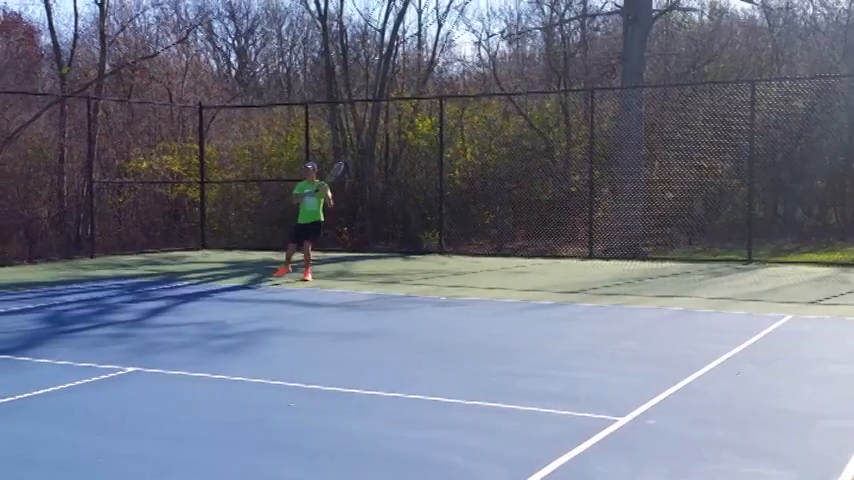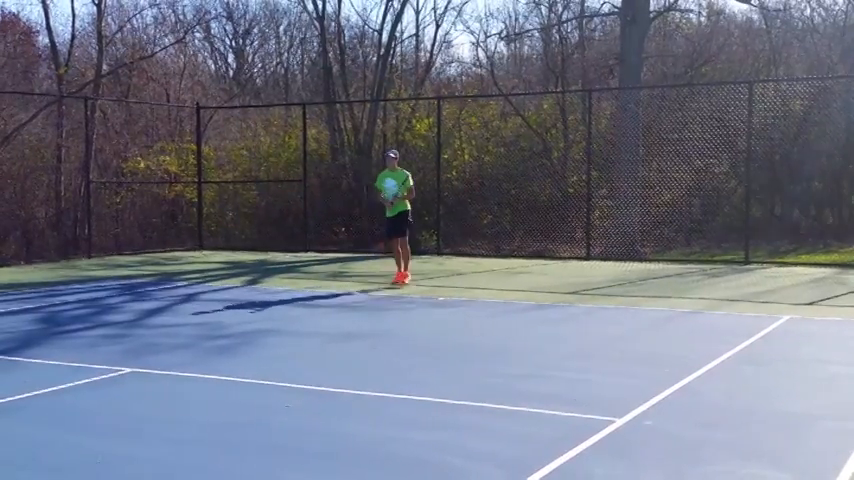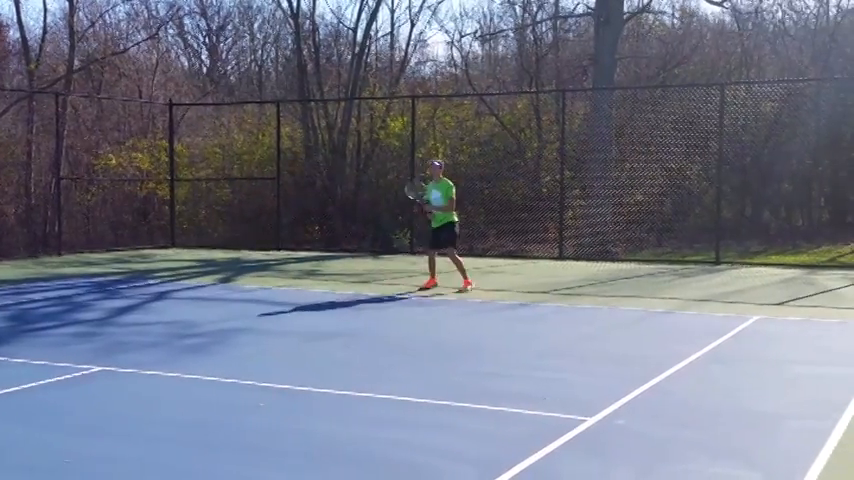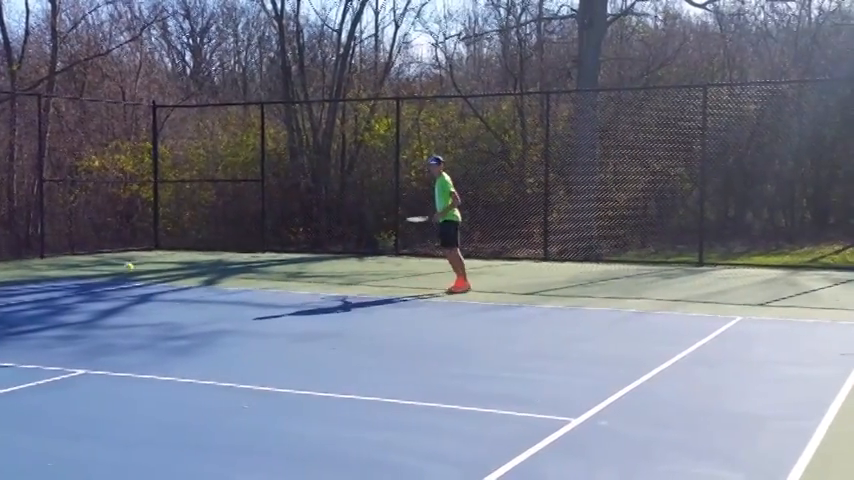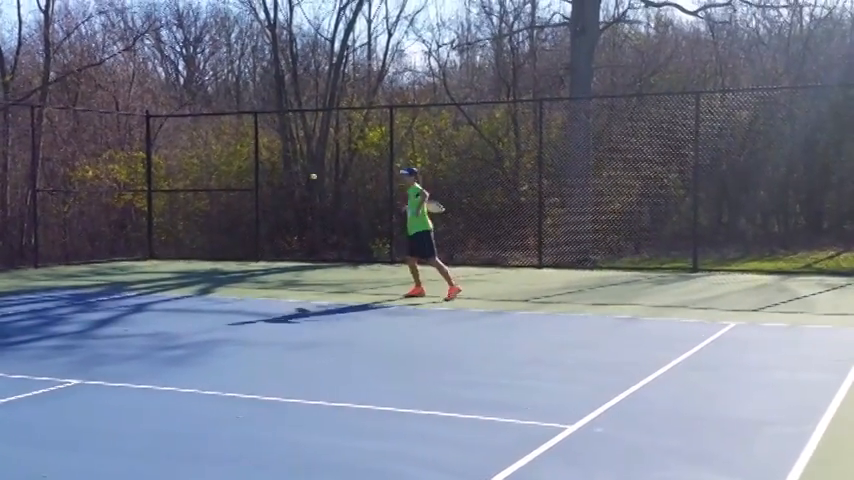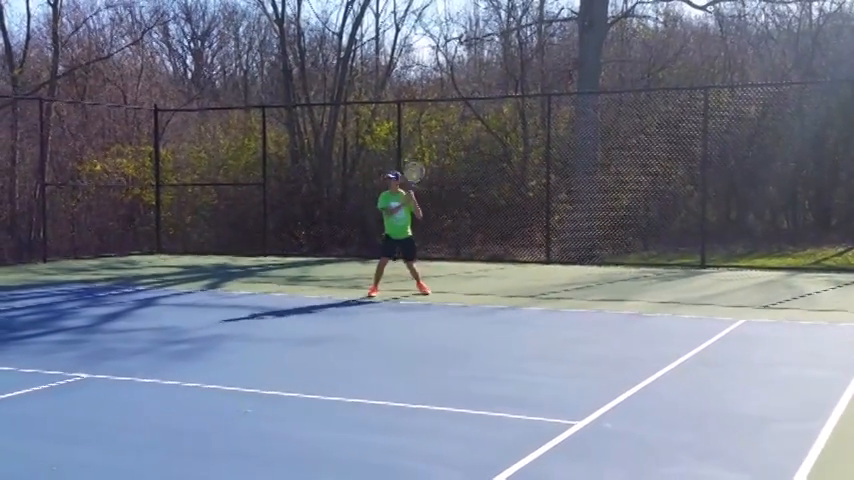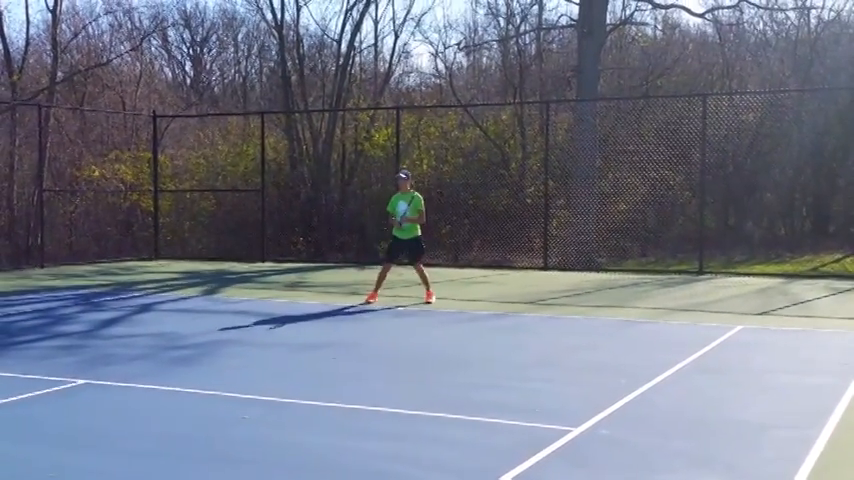
dt=0.7s
person 1, frame 1
left shoulder: (322, 186)
right shoulder: (301, 185)
left elbow: (330, 205)
right elbow: (294, 199)
left wrist: (325, 193)
right wrist: (307, 194)
left hip: (315, 221)
right hip: (301, 221)
left knee: (306, 245)
right knee: (292, 246)
left ankle: (307, 270)
right ankle: (286, 267)
person 1, frame 2
left shoulder: (404, 174)
right shoulder: (382, 176)
left elbow: (412, 194)
right elbow: (380, 194)
left wrist: (399, 199)
right wrist: (385, 201)
left hip: (403, 211)
right hip: (390, 213)
left knee: (403, 242)
right knee: (394, 243)
left ankle: (405, 273)
right ankle: (400, 271)
person 1, frame 3
left shoulder: (448, 185)
right shoulder: (430, 186)
left elbow: (451, 207)
left wrist: (433, 208)
right wrist: (429, 212)
left hip: (449, 222)
right hip: (436, 224)
left knee: (451, 253)
right knee: (431, 253)
left ankle: (467, 281)
right ankle: (433, 279)
person 1, frame 4
left shoulder: (444, 180)
right shoulder: (439, 180)
left elbow: (457, 201)
left wrist: (442, 213)
right wrist: (439, 214)
left hip: (450, 220)
right hip: (445, 220)
left knee: (452, 251)
right knee: (448, 251)
left ankle: (463, 282)
right ankle: (461, 280)
person 1, frame 5
left shoulder: (415, 188)
right shoulder: (412, 190)
left elbow: (425, 195)
left wrist: (418, 207)
left hip: (423, 231)
right hip: (414, 231)
left knee: (432, 260)
right knee: (410, 260)
left ankle: (453, 287)
right ankle: (419, 287)
person 1, frame 6
left shoulder: (407, 196)
right shoulder: (384, 196)
left elbow: (419, 216)
right elbow: (388, 213)
left wrist: (414, 201)
right wrist: (402, 204)
left hip: (406, 236)
right hip: (391, 235)
left knee: (410, 264)
right knee: (383, 261)
left ankle: (420, 284)
right ankle: (374, 287)
person 1, frame 7
left shoulder: (417, 197)
right shoulder: (395, 198)
left elbow: (422, 219)
right elbow: (391, 218)
left wrist: (407, 220)
right wrist: (395, 223)
left hip: (413, 237)
right hip: (398, 237)
left knee: (418, 266)
right knee: (386, 265)
left ankle: (429, 293)
right ankle: (374, 292)
